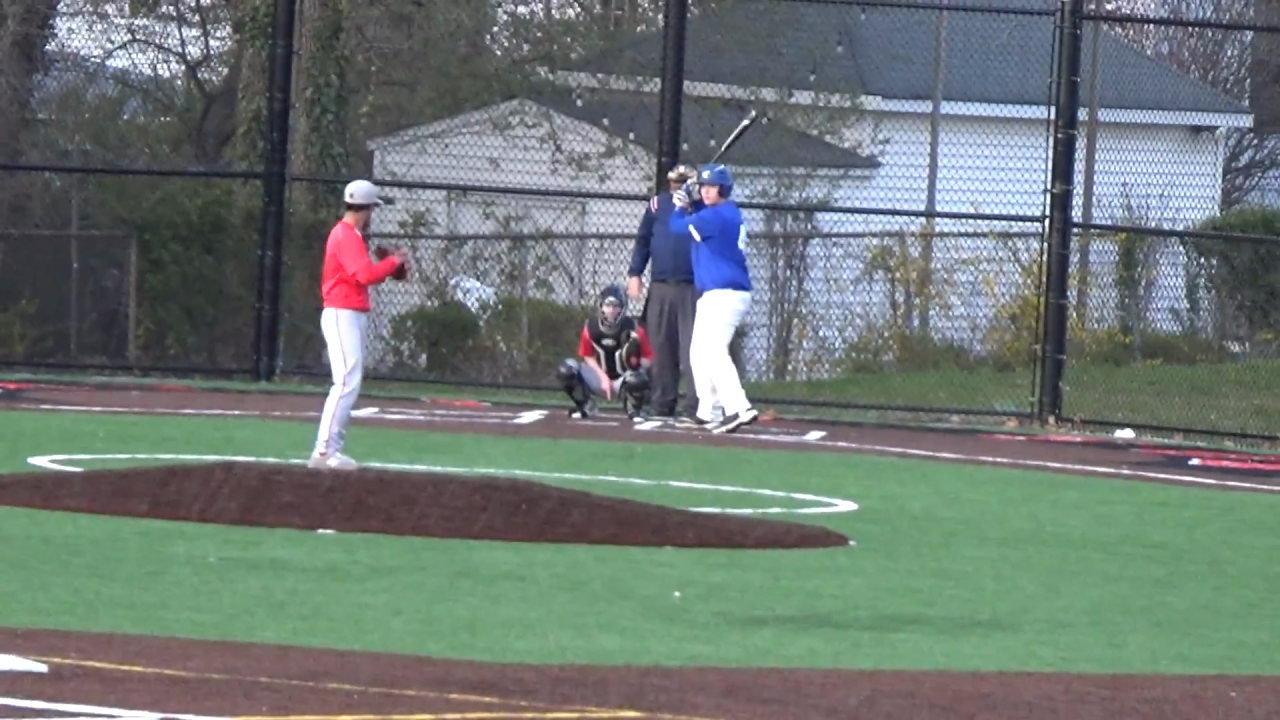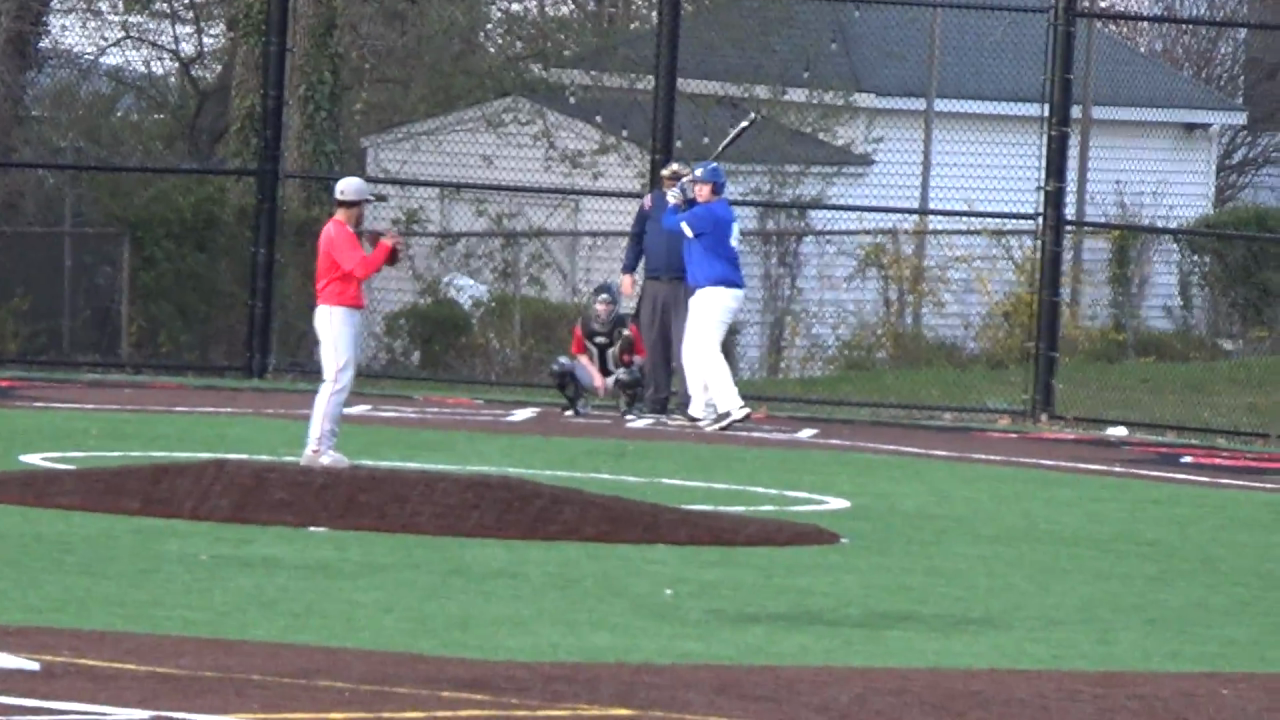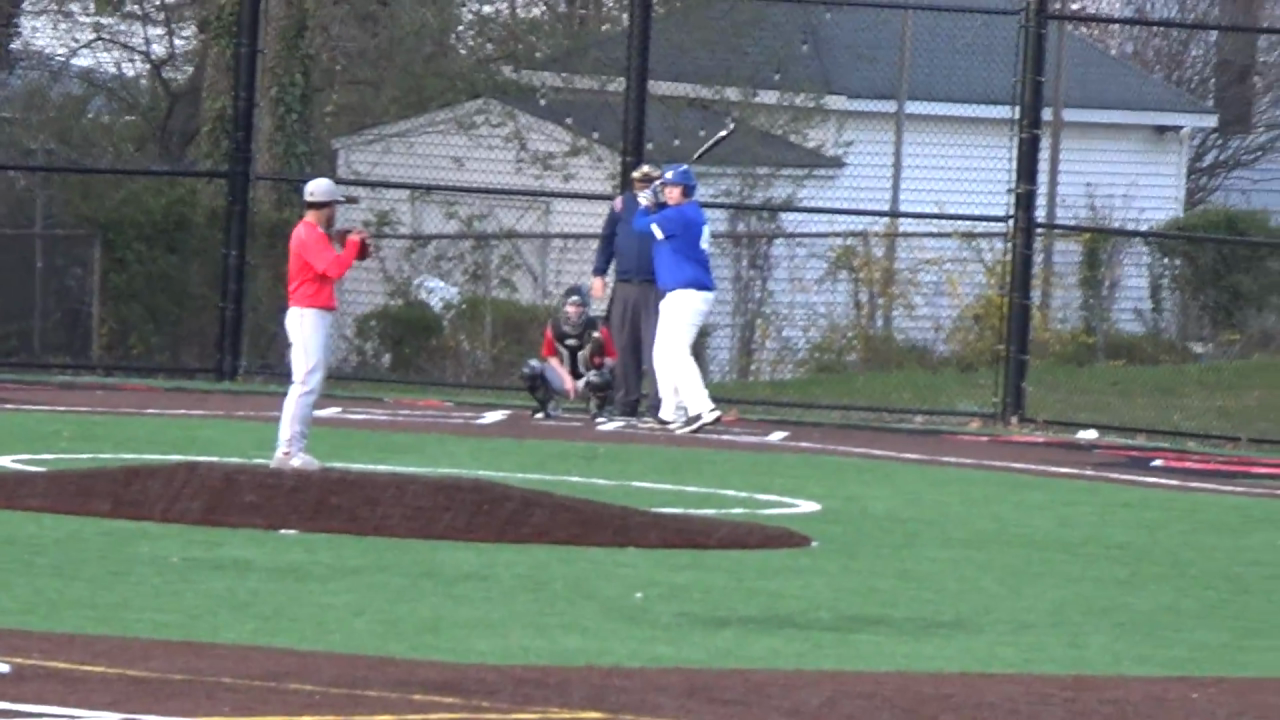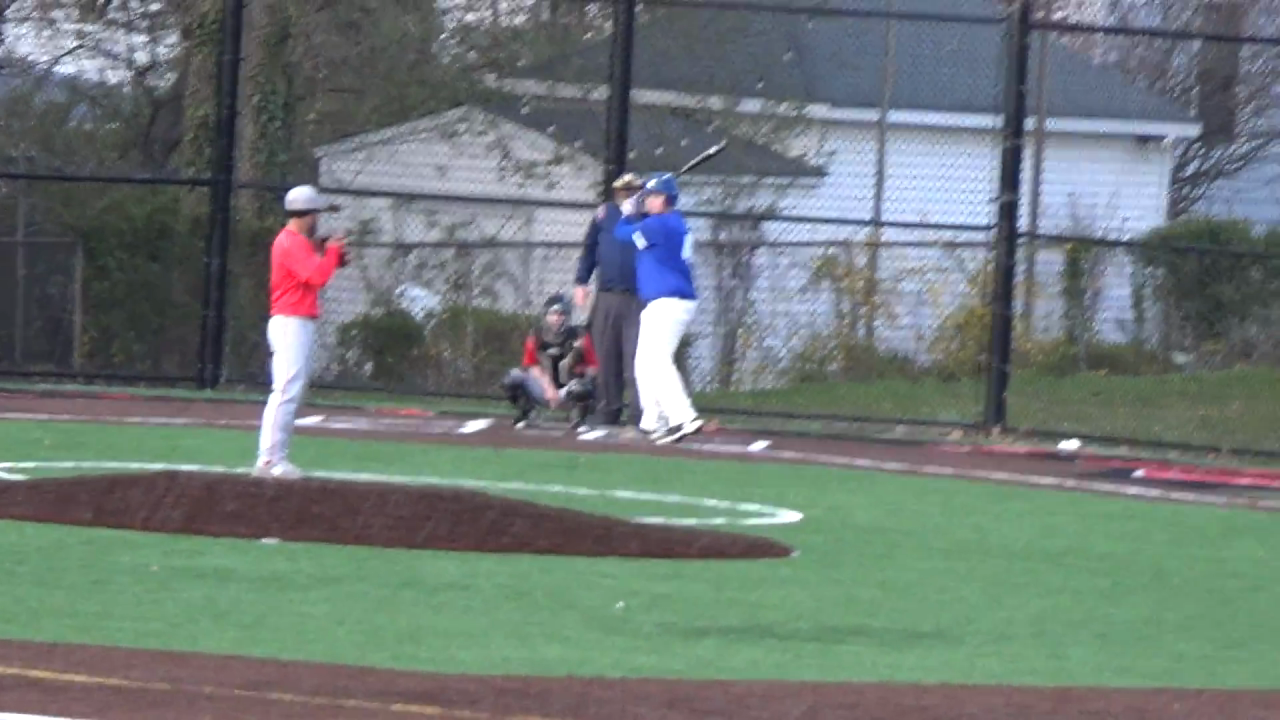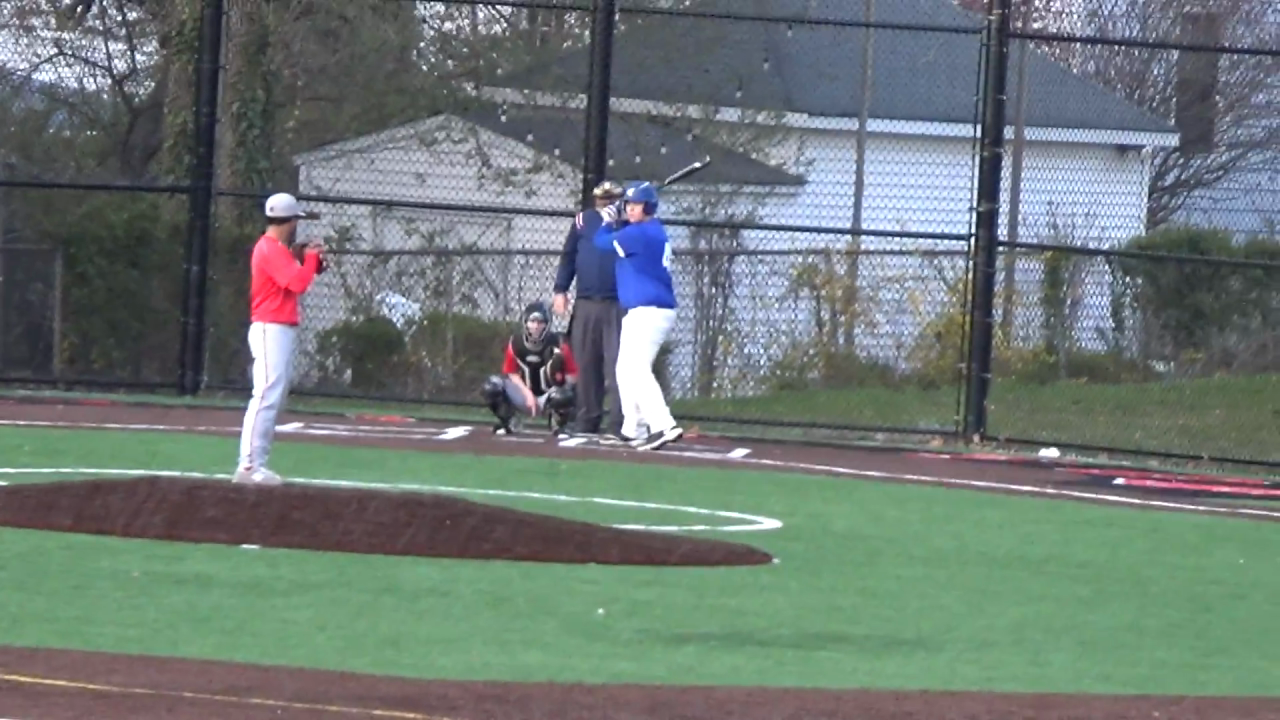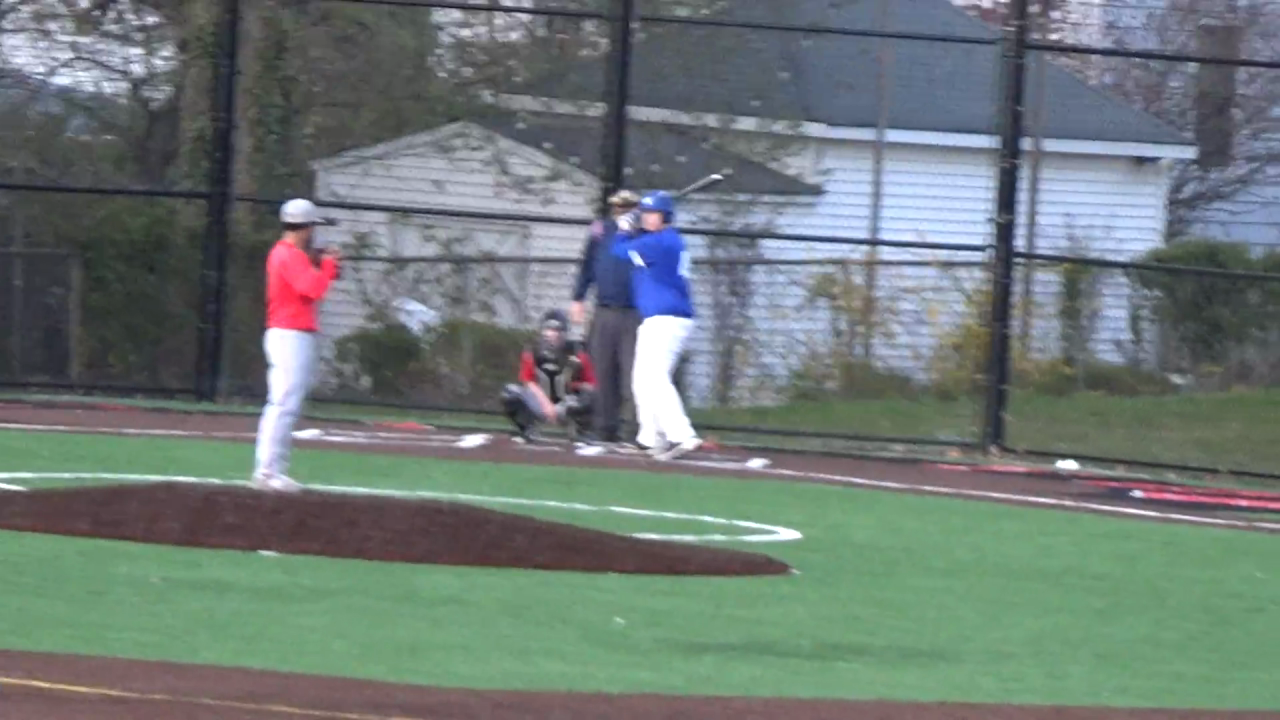
dt=0.1s
person 1, frame 1
left shoulder: (346, 233)
right shoulder: (347, 235)
right elbow: (365, 274)
left wrist: (384, 266)
right wrist: (392, 262)
left hip: (349, 316)
right hip: (343, 316)
left knee: (348, 384)
right knee: (346, 384)
left ankle: (330, 449)
right ankle: (324, 451)
person 1, frame 2
left shoulder: (341, 231)
right shoulder: (338, 232)
left elbow: (358, 267)
right elbow: (362, 268)
left wrist: (380, 251)
right wrist: (384, 246)
left hip: (345, 313)
right hip: (336, 313)
left knee: (342, 382)
right knee: (337, 381)
left ankle: (324, 447)
right ankle: (316, 449)
person 1, frame 3
left shoulder: (313, 233)
right shoulder: (309, 234)
left elbow: (327, 268)
right elbow: (335, 268)
left wrist: (350, 247)
right wrist: (353, 243)
left hip: (316, 315)
right hip: (308, 314)
left knee: (311, 384)
right knee: (305, 383)
left ankle: (294, 449)
right ankle: (286, 451)
person 1, frame 4
left shoulder: (294, 241)
right shoulder: (292, 242)
left elbow: (311, 274)
right elbow: (318, 276)
left wrist: (329, 253)
right wrist: (332, 250)
left hip: (298, 324)
right hip: (291, 323)
left knee: (293, 392)
right knee: (286, 391)
left ankle: (276, 457)
right ankle: (268, 460)
person 1, frame 5
left shoulder: (273, 248)
right shoulder: (271, 249)
left elbow: (291, 280)
right elbow: (297, 283)
left wrist: (308, 260)
right wrist: (311, 257)
left hip: (278, 330)
right hip: (271, 330)
left knee: (273, 399)
right knee: (265, 398)
left ankle: (256, 463)
right ankle: (248, 466)
person 1, frame 6
left shoulder: (287, 253)
right shoulder: (290, 255)
left elbow: (307, 287)
right elbow: (315, 289)
left wrist: (324, 267)
right wrist: (328, 265)
left hip: (296, 336)
right hip: (289, 336)
left knee: (290, 405)
right knee: (283, 403)
left ankle: (273, 470)
right ankle: (266, 473)
person 2, frame 1
left shoulder: (717, 215)
right shoulder: (724, 212)
left elbow: (677, 226)
right elbow: (700, 211)
left wrist: (681, 207)
right wrist: (688, 203)
left hip: (726, 294)
right hip: (714, 294)
left knee: (715, 352)
right knee: (699, 352)
left ankle: (739, 409)
right ankle: (708, 412)
person 2, frame 2
left shoulder: (709, 212)
right shoulder: (718, 210)
left elbow: (670, 223)
right elbow: (688, 216)
left wrist: (675, 204)
right wrist: (681, 201)
left hip: (718, 291)
right hip: (707, 292)
left knee: (706, 349)
right knee: (691, 350)
left ankle: (732, 407)
right ankle: (700, 410)
person 2, frame 3
left shoulder: (679, 214)
right shoulder: (689, 212)
left elbow: (640, 224)
right elbow: (660, 217)
left wrist: (646, 206)
right wrist: (652, 204)
left hip: (688, 294)
right hip: (678, 294)
left knee: (676, 352)
right knee: (662, 353)
left ankle: (702, 409)
right ankle: (671, 412)
person 2, frame 4
left shoulder: (661, 223)
right shoulder: (672, 222)
left elbow: (623, 233)
right elbow: (640, 228)
left wrist: (629, 215)
right wrist: (635, 212)
left hip: (670, 302)
right hip: (660, 303)
left knee: (658, 361)
right knee: (644, 362)
left ankle: (684, 419)
right ankle: (653, 421)
person 2, frame 5
left shoulder: (641, 232)
right shoulder: (652, 231)
left elbow: (602, 241)
right elbow: (621, 236)
left wrist: (609, 223)
right wrist: (615, 221)
left hip: (650, 311)
right hip: (641, 311)
left knee: (637, 369)
right knee: (625, 370)
left ankle: (664, 426)
right ankle: (633, 429)
person 2, frame 6
left shoulder: (659, 241)
right shoulder: (668, 239)
left elbow: (620, 250)
right elbow: (637, 246)
left wrist: (626, 231)
right wrist: (632, 230)
left hip: (667, 319)
right hip: (657, 320)
left knee: (656, 377)
right knee: (642, 378)
left ankle: (682, 436)
right ankle: (650, 437)
person 3, frame 1
right shoulder: (658, 203)
right elbow: (643, 239)
right wrist: (634, 273)
left hip: (692, 288)
right hip: (660, 287)
left knee: (692, 348)
right knee: (661, 348)
left ankle: (695, 407)
right ankle: (662, 406)
person 3, frame 2
right shoulder: (651, 201)
right elbow: (636, 237)
right wrist: (627, 271)
left hip: (685, 286)
right hip: (653, 284)
left knee: (684, 346)
right knee: (654, 346)
left ankle: (687, 404)
right ankle: (655, 403)
person 3, frame 3
right shoulder: (622, 203)
right elbow: (607, 239)
right wrist: (598, 273)
left hip: (656, 288)
right hip: (624, 286)
left knee: (655, 348)
right knee: (624, 348)
left ankle: (657, 407)
right ankle: (625, 405)
person 3, frame 4
right shoulder: (605, 212)
right elbow: (589, 248)
right wrist: (581, 282)
left hip: (638, 298)
right hip: (606, 296)
left knee: (636, 358)
right knee: (606, 357)
left ankle: (638, 416)
right ankle: (607, 415)
person 3, frame 5
right shoulder: (584, 220)
right elbow: (568, 256)
right wrist: (560, 290)
left hip: (617, 305)
right hip: (586, 304)
left knee: (616, 365)
right knee: (586, 365)
left ankle: (618, 424)
right ankle: (587, 422)
person 3, frame 6
right shoulder: (601, 228)
right elbow: (587, 264)
right wrist: (578, 299)
left hip: (635, 314)
right hip: (604, 313)
left knee: (634, 374)
right knee: (604, 373)
right ankle: (604, 430)
